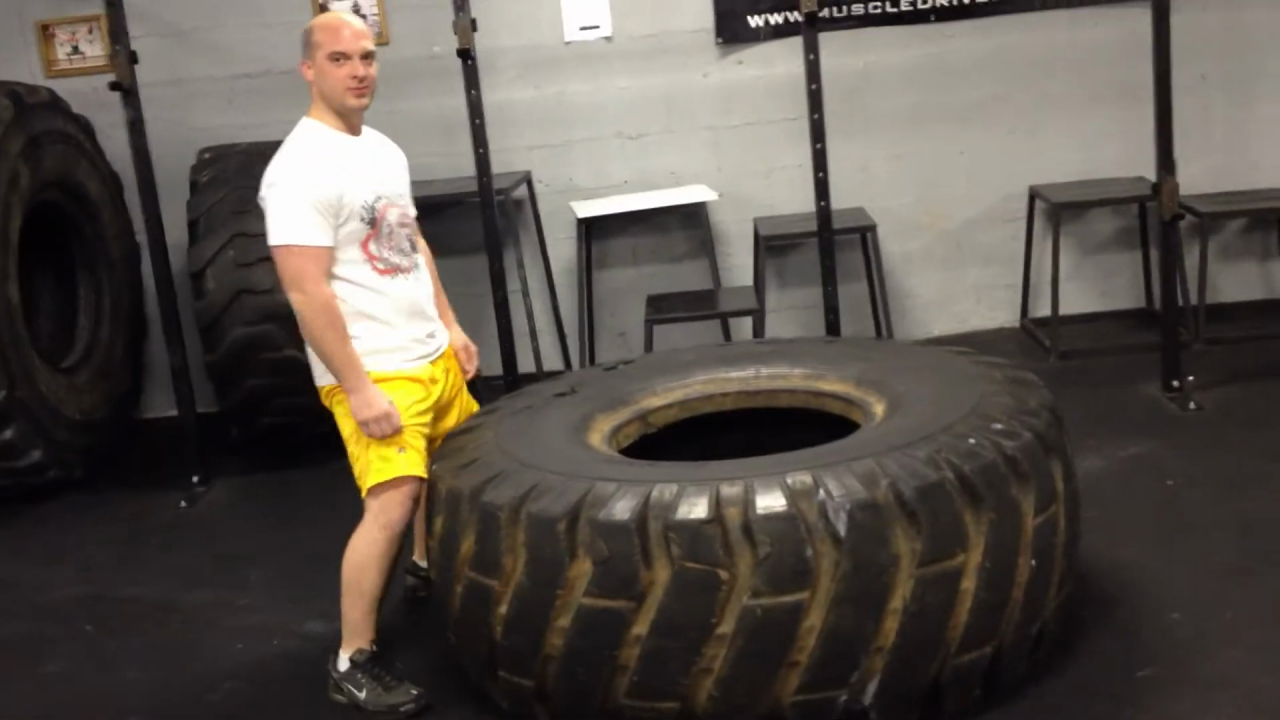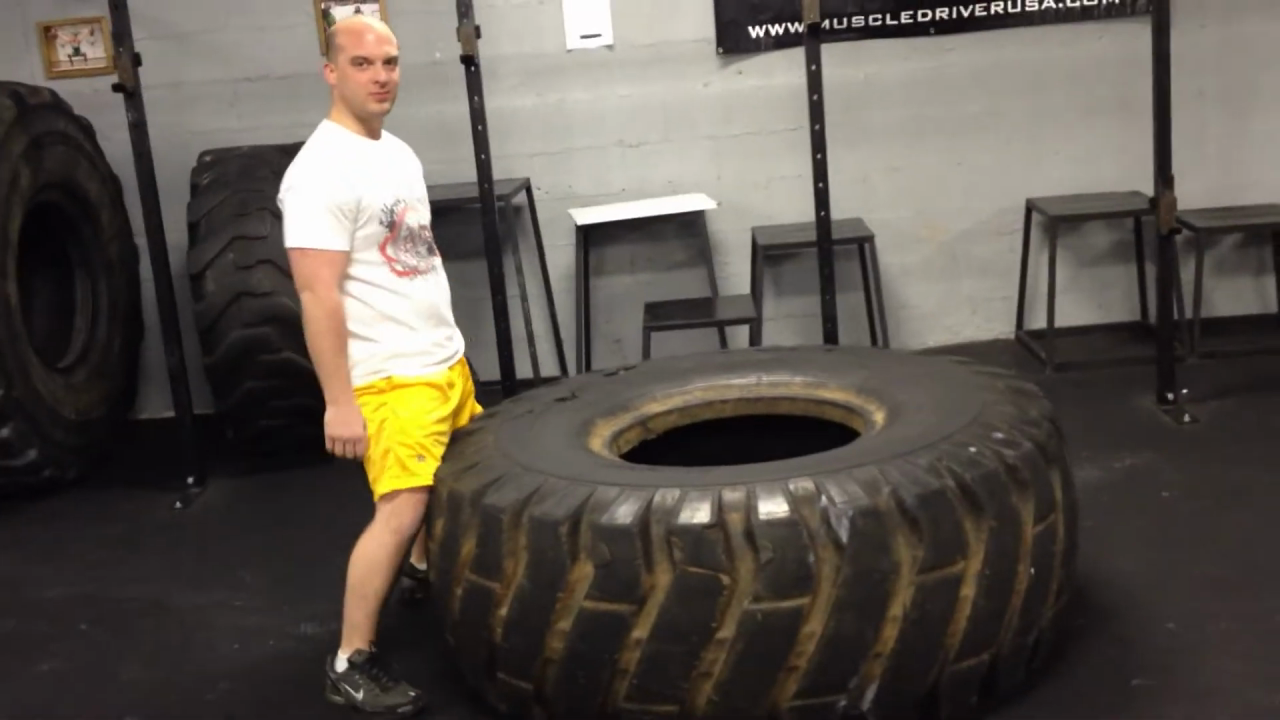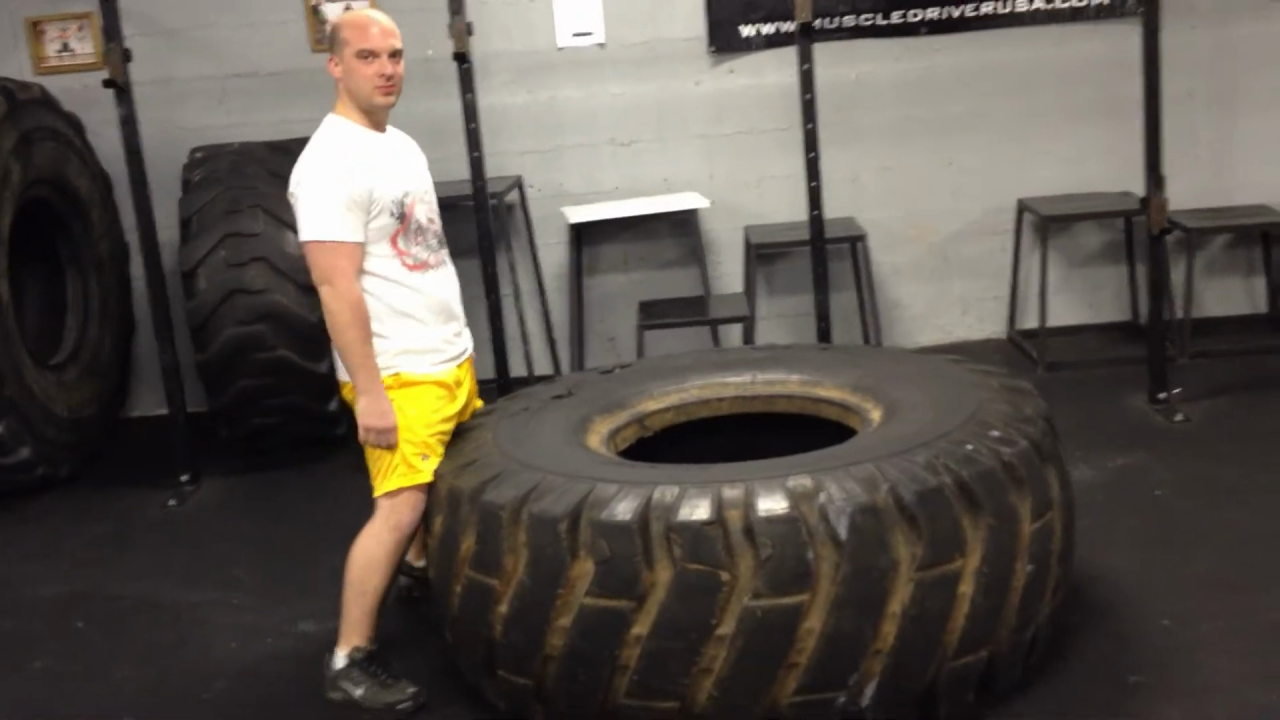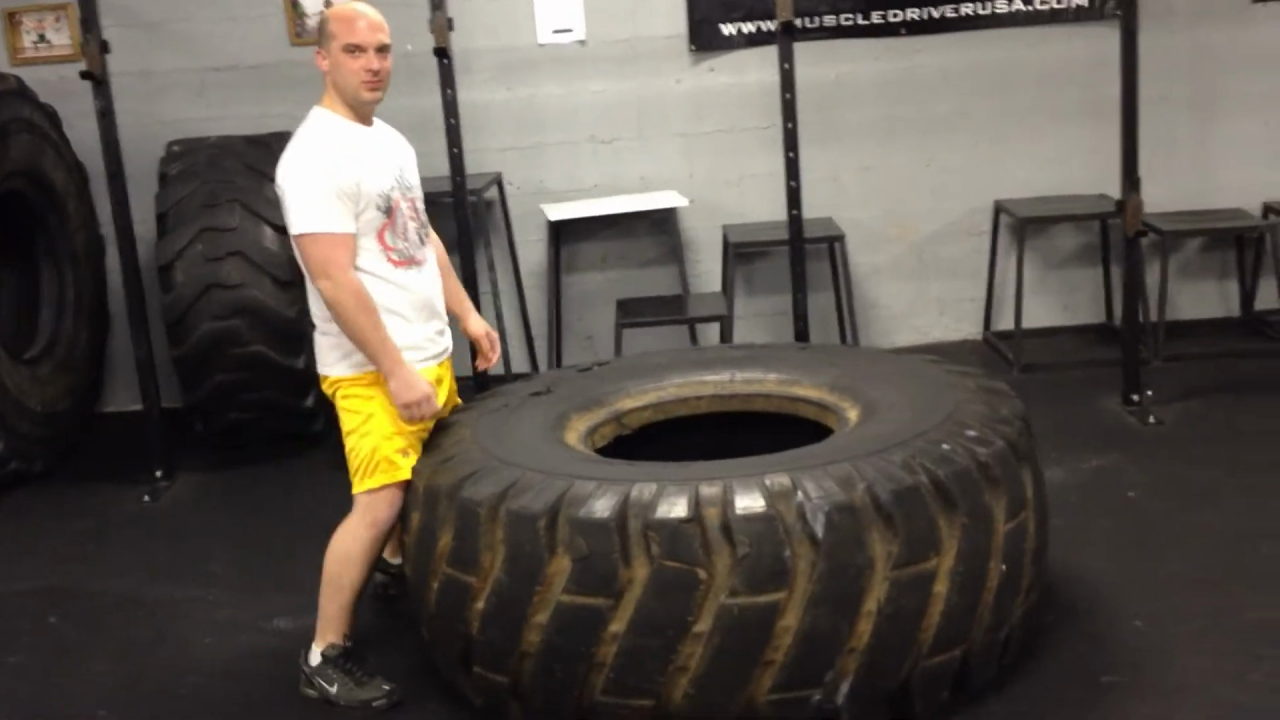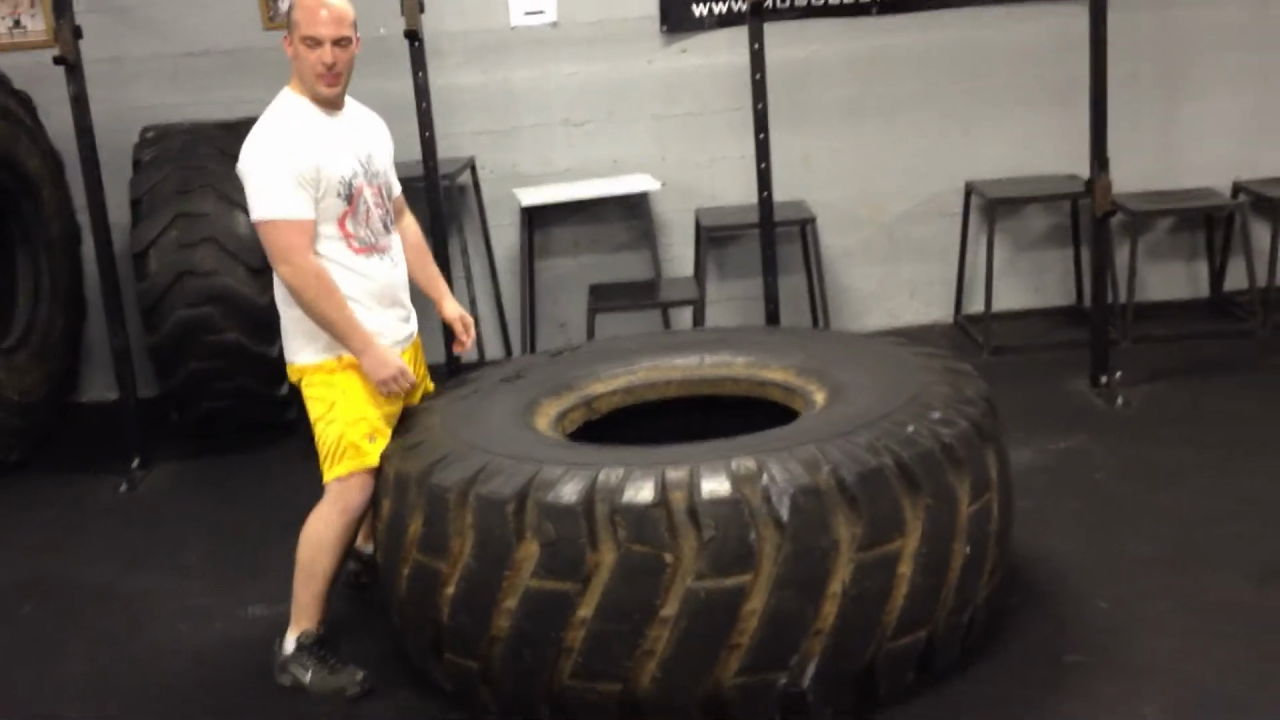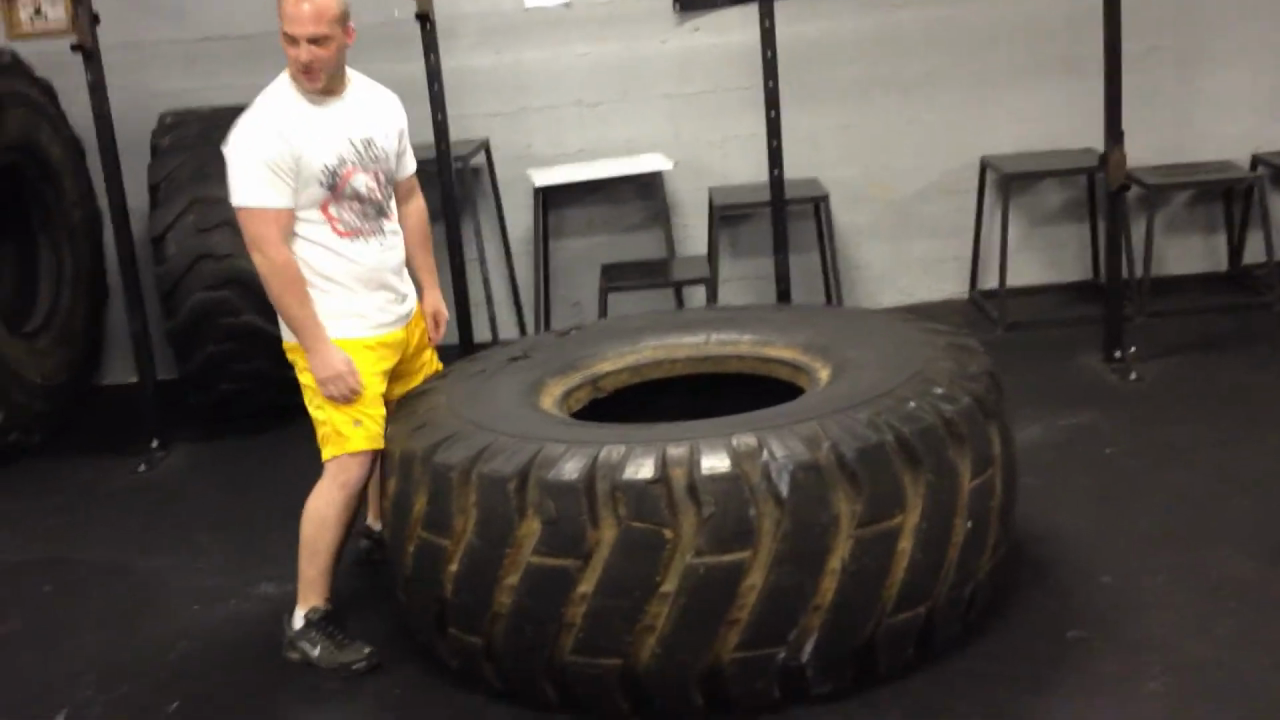
dt=0.2s
person 1, frame 1
left shoulder: (384, 149)
right shoulder: (302, 169)
right elbow: (308, 293)
left wrist: (451, 328)
right wrist: (358, 388)
left hip: (430, 353)
right hip: (374, 370)
right knee: (391, 505)
left ankle: (428, 566)
right ankle: (352, 663)
person 1, frame 2
left shoulder: (398, 152)
right shoulder: (322, 172)
right elbow: (319, 297)
right wrist: (339, 401)
left hip: (443, 356)
right hip: (391, 375)
right knee: (402, 508)
left ankle: (425, 569)
right ankle: (350, 664)
person 1, frame 3
left shoulder: (401, 146)
right shoulder: (331, 163)
right elbow: (338, 289)
left wrist: (457, 332)
right wrist: (372, 391)
left hip: (445, 355)
right hip: (396, 370)
right knee: (402, 507)
left ankle: (418, 567)
right ankle: (348, 661)
person 1, frame 4
left shoulder: (389, 140)
right shoulder: (317, 155)
right elbow: (334, 279)
left wrist: (468, 317)
right wrist: (395, 372)
left hip: (428, 351)
right hip: (372, 366)
left knee: (424, 475)
right knee: (380, 503)
left ankle: (394, 564)
right ankle: (325, 657)
person 1, frame 5
left shoulder: (366, 124)
right shoulder: (278, 142)
right elbow: (295, 264)
left wrist: (444, 298)
right wrist: (364, 350)
left hip: (400, 334)
right hip: (339, 352)
right knee: (350, 488)
left ankle: (370, 551)
right ankle: (299, 645)
person 1, frame 6
left shoulder: (381, 104)
right shoulder: (264, 130)
right elbow: (270, 250)
left wrist: (430, 289)
right wrist: (317, 347)
left hip: (401, 313)
right hip: (337, 333)
right knee: (349, 467)
left ankle: (381, 528)
right ankle: (307, 622)
